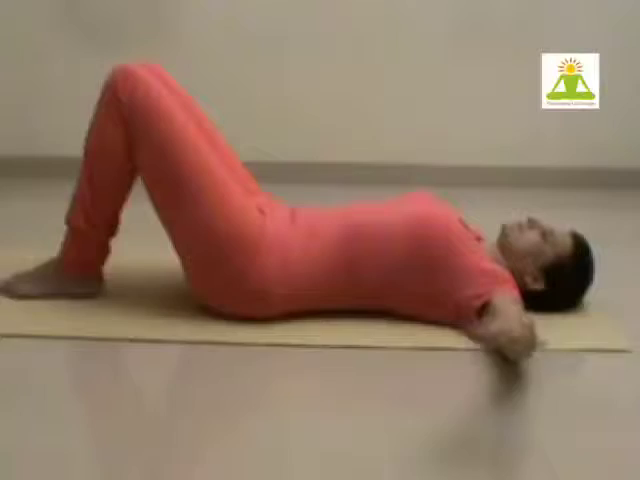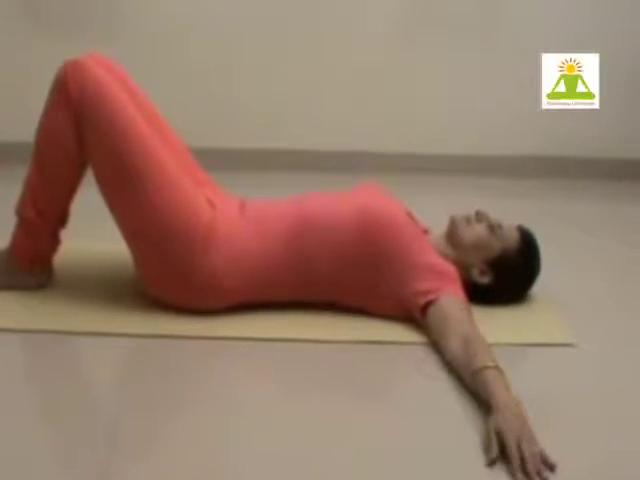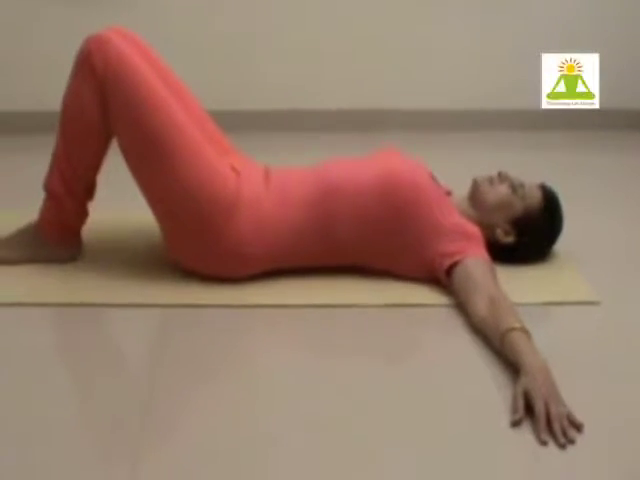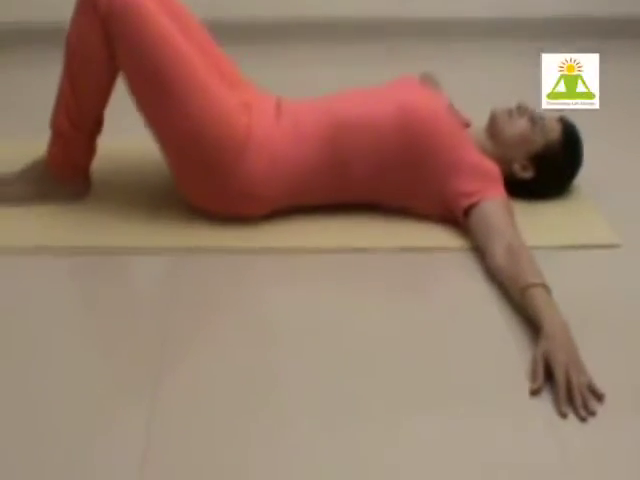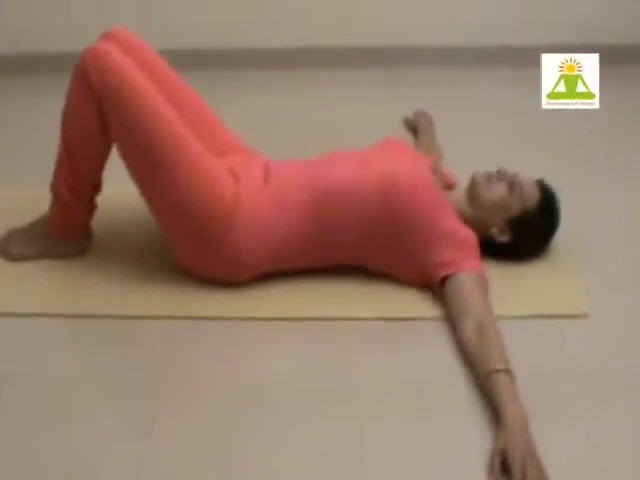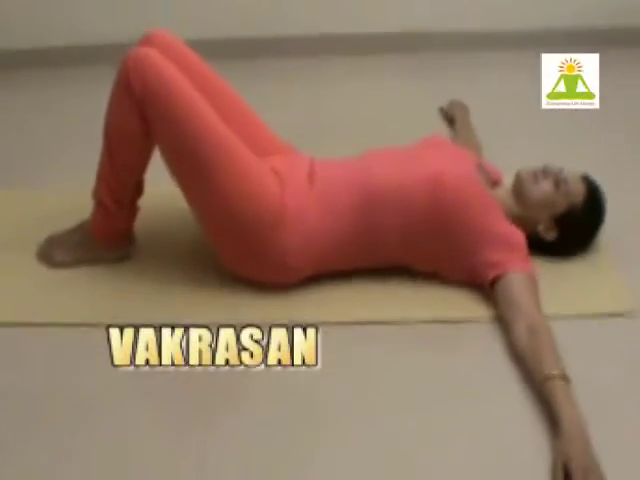
dt=0.7s
person 1, frame 1
left shoulder: (486, 279)
right shoulder: (470, 250)
left elbow: (511, 318)
left wrist: (516, 333)
left hip: (246, 266)
right hip: (265, 233)
left knee: (130, 88)
right knee: (141, 81)
left ankle: (76, 270)
right ankle: (79, 265)
person 1, frame 2
left shoulder: (434, 278)
right shoulder: (420, 244)
left elbow: (461, 339)
left wrist: (506, 404)
left hip: (199, 256)
right hip: (221, 218)
left knee: (83, 79)
right knee: (97, 75)
person 1, frame 3
left shoulder: (458, 238)
right shoulder: (443, 209)
left elbow: (485, 300)
left wrist: (532, 363)
left hip: (225, 225)
right hip: (245, 187)
left knee: (105, 53)
right knee: (115, 46)
left ankle: (56, 234)
right ankle: (59, 227)
person 1, frame 4
left shoulder: (479, 179)
right shoulder: (457, 132)
left elbow: (504, 249)
left wrist: (552, 325)
left hip: (237, 166)
right hip: (257, 115)
left ankle: (65, 169)
right ankle: (67, 160)
person 1, frame 5
left shoulder: (455, 244)
right shoulder: (438, 183)
left elbow: (475, 321)
left wrist: (513, 417)
right wrist: (425, 125)
left hip: (224, 228)
right hip: (244, 177)
left knee: (100, 63)
right knee: (116, 42)
left ankle: (64, 228)
right ankle: (70, 219)
person 1, frame 6
left shoulder: (503, 243)
right shoulder: (483, 177)
left elbow: (527, 325)
left wrist: (570, 424)
right wrist: (459, 113)
left hip: (273, 231)
right hip: (289, 178)
left knee: (142, 69)
right knee: (156, 44)
left ankle: (107, 236)
right ankle: (111, 227)
